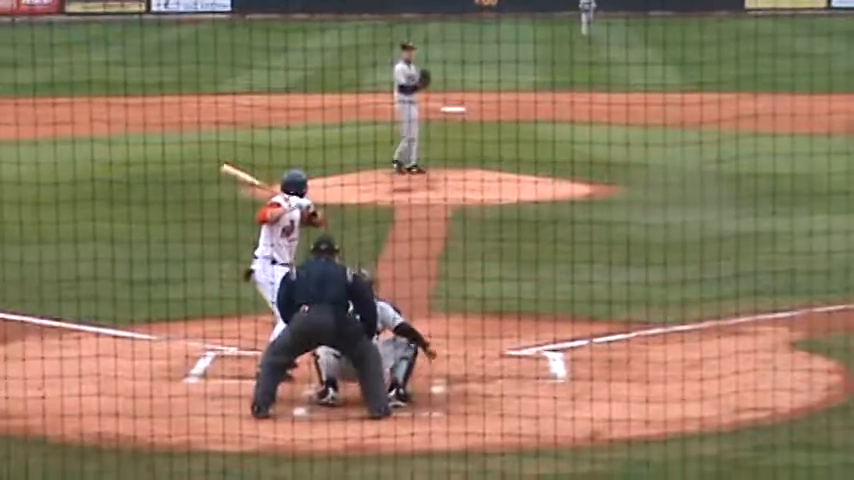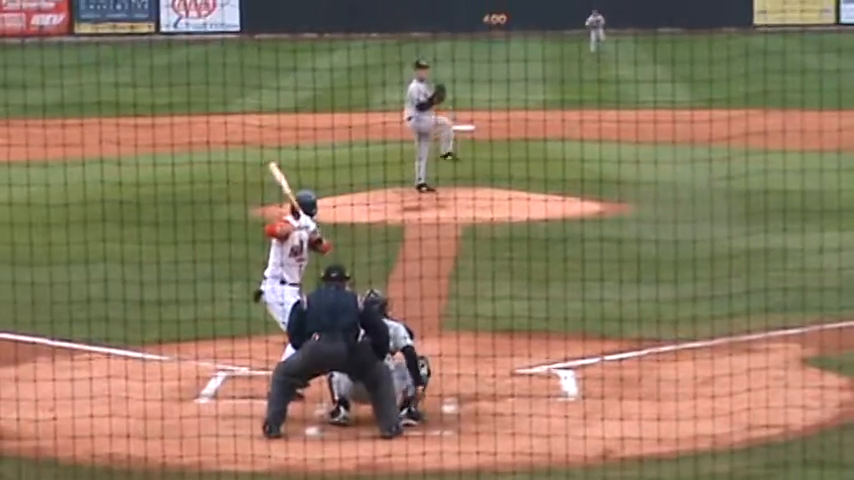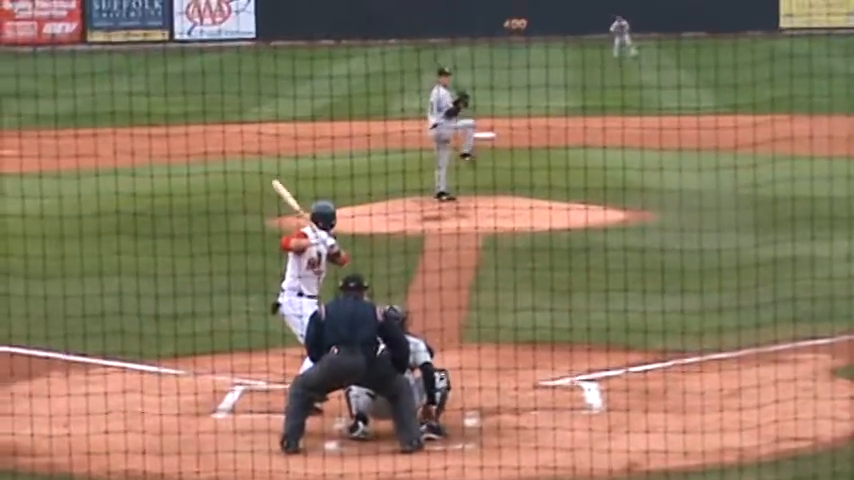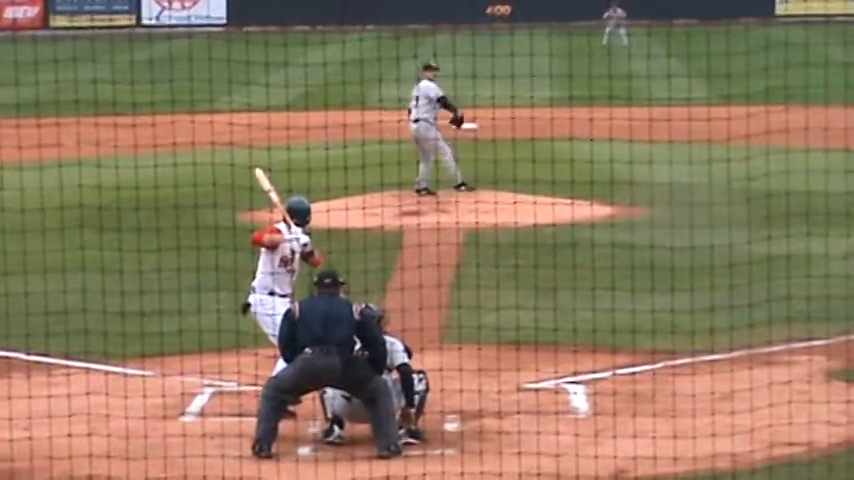
dt=0.3s
person 1, frame 1
left shoulder: (296, 209)
right shoulder: (278, 204)
left elbow: (320, 222)
right elbow: (262, 218)
left wrist: (310, 209)
right wrist: (289, 205)
left hip: (281, 268)
right hip: (269, 269)
person 1, frame 2
left shoulder: (305, 228)
right shoulder: (287, 225)
left elbow: (325, 248)
right elbow: (270, 230)
left wrist: (315, 234)
right wrist: (298, 226)
left hip: (289, 290)
right hip: (278, 290)
person 1, frame 3
left shoulder: (324, 240)
right shoulder: (304, 236)
left elbow: (343, 260)
right elbow: (285, 244)
left wrist: (334, 247)
right wrist: (314, 241)
left hip: (308, 302)
right hip: (296, 302)
person 1, frame 4
left shoulder: (298, 236)
right shoulder: (277, 231)
left elbow: (317, 262)
right elbow: (257, 238)
left wrist: (307, 247)
right wrist: (287, 236)
left hip: (282, 301)
right hip: (267, 301)
person 2, frame 1
left shoulder: (295, 273)
right shoulder: (347, 274)
left elbow: (284, 307)
right elbow: (367, 307)
left wrist: (296, 327)
right wrist: (367, 334)
left hip: (303, 322)
right hip: (336, 323)
left knee: (274, 356)
right knee: (368, 355)
left ankle: (260, 406)
right ankle: (379, 407)
person 2, frame 2
left shoulder: (306, 300)
right shoulder: (356, 301)
left elbow: (294, 334)
right elbow: (380, 333)
right wrist: (377, 358)
left hip: (315, 350)
right hip: (347, 350)
left knee: (283, 375)
right knee: (380, 376)
left ankle: (272, 426)
right ankle: (390, 426)
person 2, frame 3
left shoulder: (323, 311)
right shoulder: (376, 312)
left elbow: (312, 346)
right elbow: (400, 346)
right wrist: (398, 371)
left hip: (333, 363)
right hip: (366, 363)
left knee: (300, 388)
right knee: (400, 389)
left ankle: (290, 441)
right ankle: (411, 440)
person 2, frame 4
left shoulder: (297, 309)
right shoulder: (354, 310)
left elbow: (285, 346)
right elbow: (377, 345)
right wrist: (375, 372)
left hip: (307, 364)
right hip: (343, 364)
left knee: (272, 391)
right knee: (379, 391)
left ankle: (262, 446)
right ankle: (389, 445)
person 3, frame 1
right shoulder: (379, 305)
right elbow: (403, 329)
right wrist: (425, 346)
left hip: (339, 366)
left knee: (321, 349)
right knee: (408, 343)
left ankle: (329, 389)
right ankle: (397, 392)
person 3, frame 2
right shoulder: (394, 326)
right elbow: (410, 354)
right wrist: (419, 384)
left hip: (353, 389)
right knee: (421, 364)
left ankle: (341, 408)
right ankle: (408, 410)
person 3, frame 3
right shoulder: (414, 342)
right elbow: (428, 371)
right wrist: (431, 404)
left hip: (373, 405)
right knee: (440, 376)
left ankle: (359, 423)
right ankle: (429, 425)
person 3, frame 4
right shoulder: (391, 342)
right elbow: (406, 373)
right wrist: (409, 406)
left hip: (349, 409)
right knee: (419, 378)
left ankle: (335, 427)
right ankle: (408, 428)
person 4, frame 1
left shoulder: (413, 67)
right shoulder: (399, 68)
left elbow: (415, 85)
right elbow: (402, 88)
left wrist: (421, 84)
right wrist: (417, 86)
left hip: (412, 104)
right hip: (403, 104)
left knee: (413, 135)
right knee: (408, 135)
left ankle: (411, 164)
right ankle: (397, 161)
person 4, frame 2
left shoulder: (423, 85)
right shoulder: (415, 86)
left elbow: (425, 102)
right elbow: (421, 106)
left wrist: (434, 96)
right wrist: (435, 101)
left hip: (420, 122)
right hip: (418, 120)
left knee: (422, 154)
right knee: (446, 124)
left ankle: (420, 182)
right ankle: (446, 151)
person 4, frame 3
left shoulder: (437, 91)
right shoulder: (442, 92)
right elbow: (449, 113)
left wrist: (456, 102)
right wrist: (461, 105)
left hip: (437, 130)
right hip: (442, 129)
left knee: (442, 163)
right knee: (470, 124)
left ankle: (441, 191)
right ankle: (466, 152)
person 4, frame 4
left shoulder: (417, 88)
right shoulder: (431, 86)
left elbow: (411, 110)
right elbow: (442, 101)
right wrist: (457, 112)
left hip: (416, 127)
right hip: (425, 126)
left knee: (426, 158)
right knee: (445, 152)
left ankle: (421, 186)
right ankle: (459, 183)
